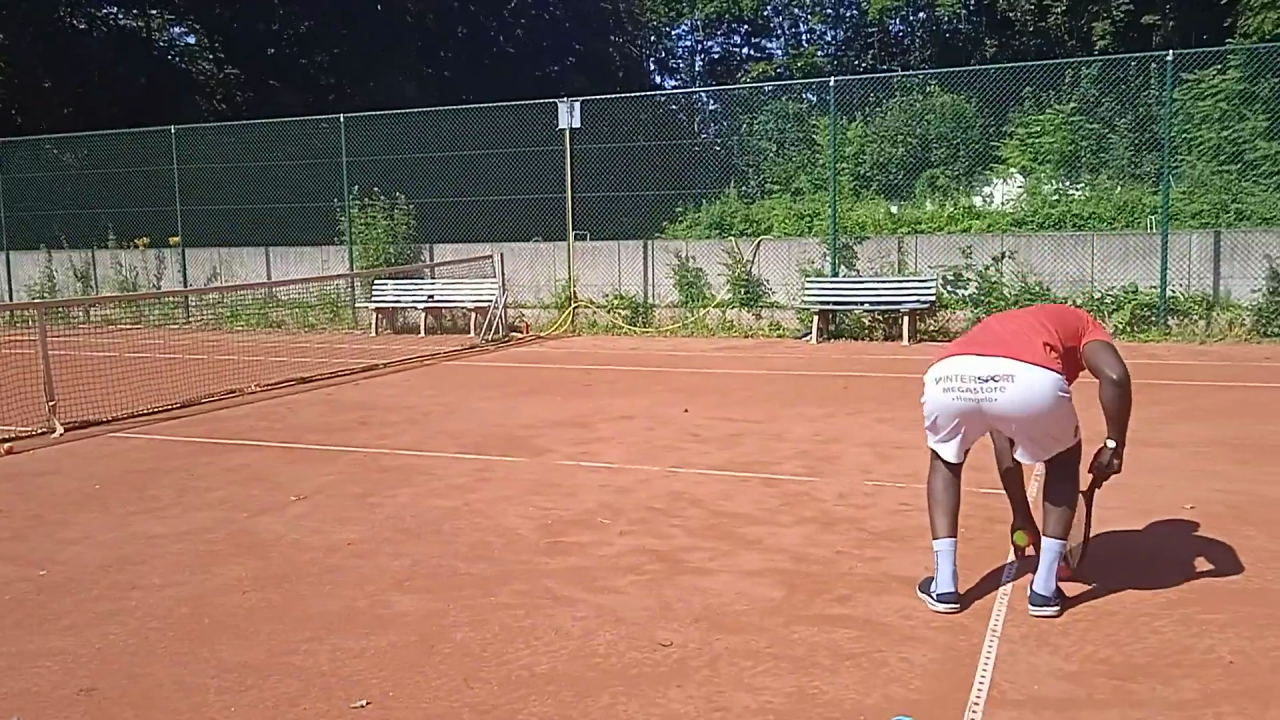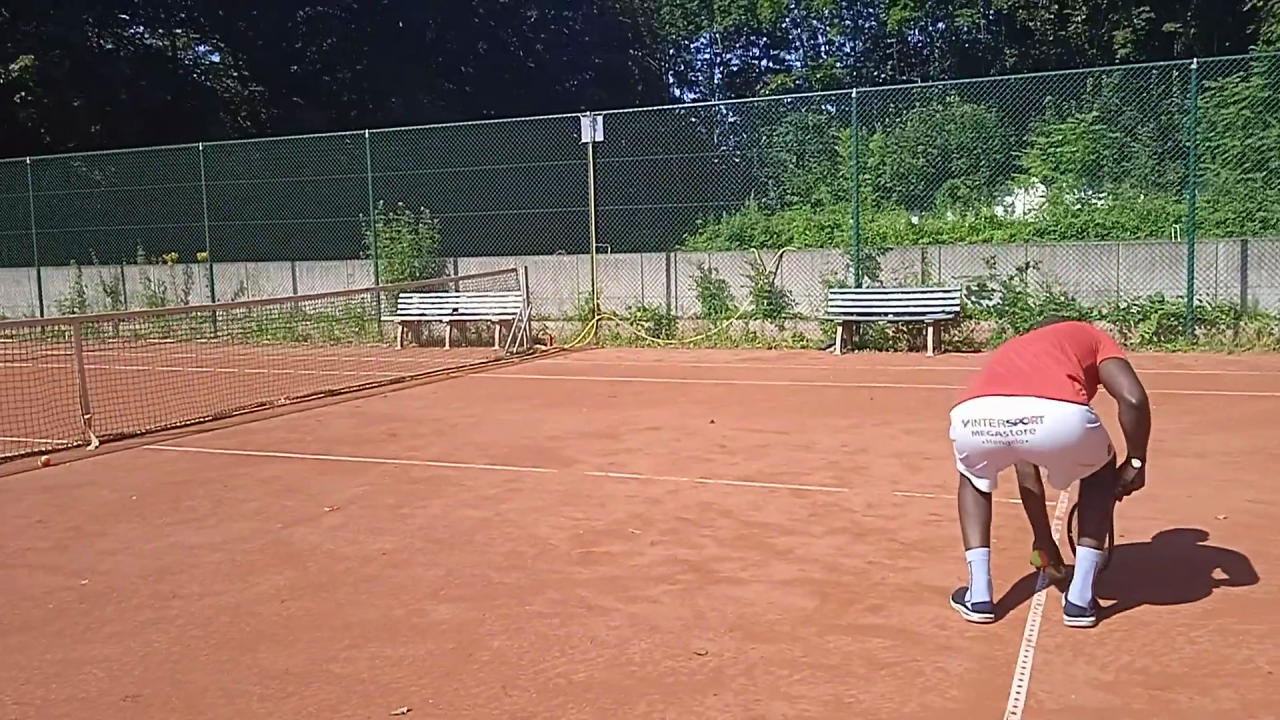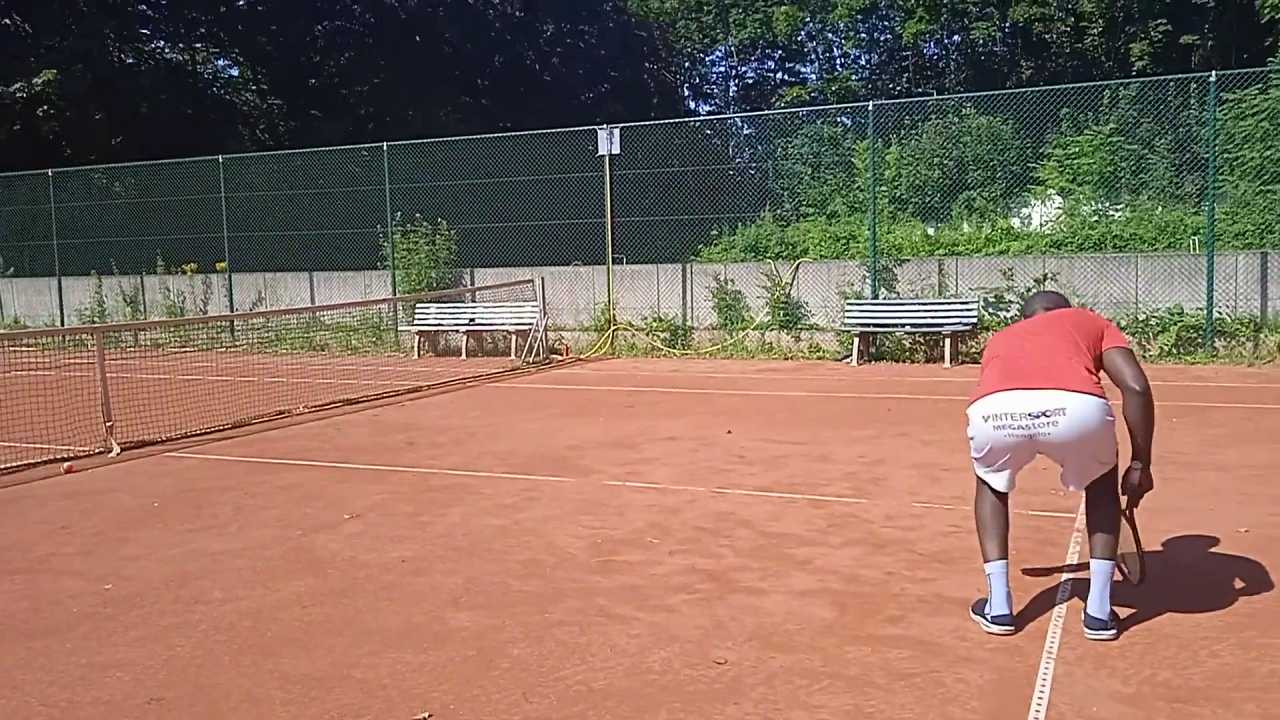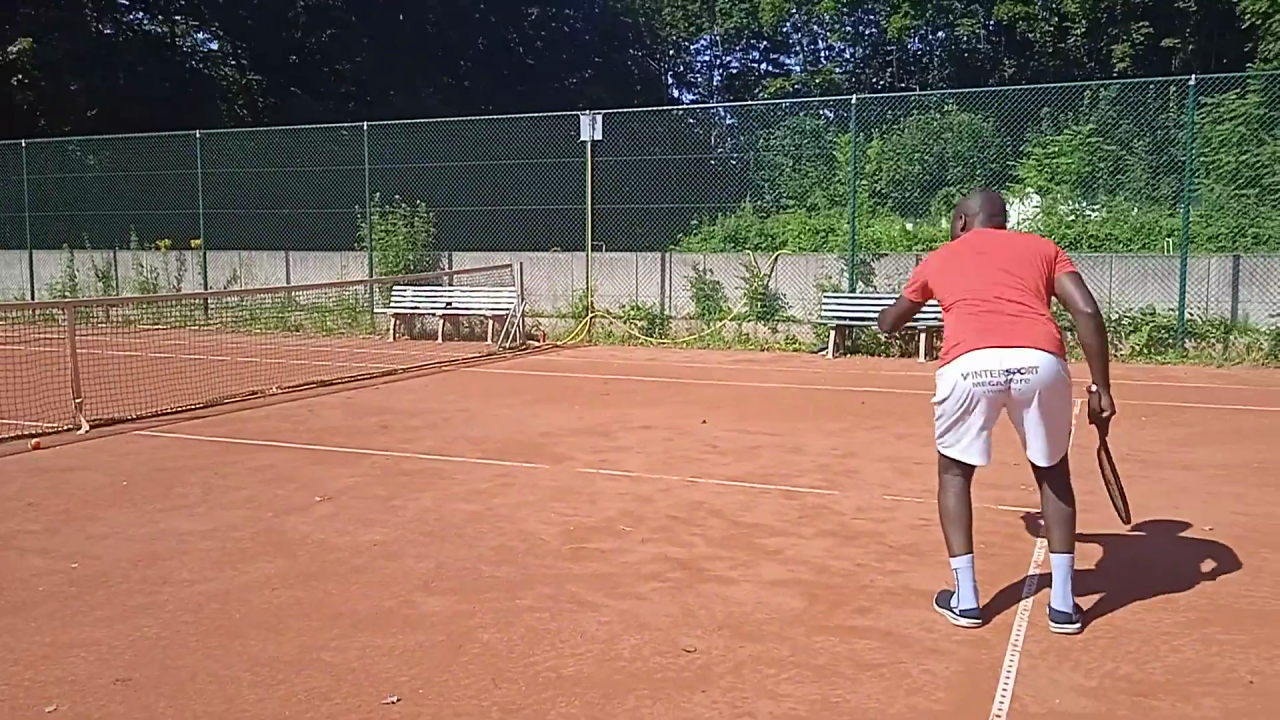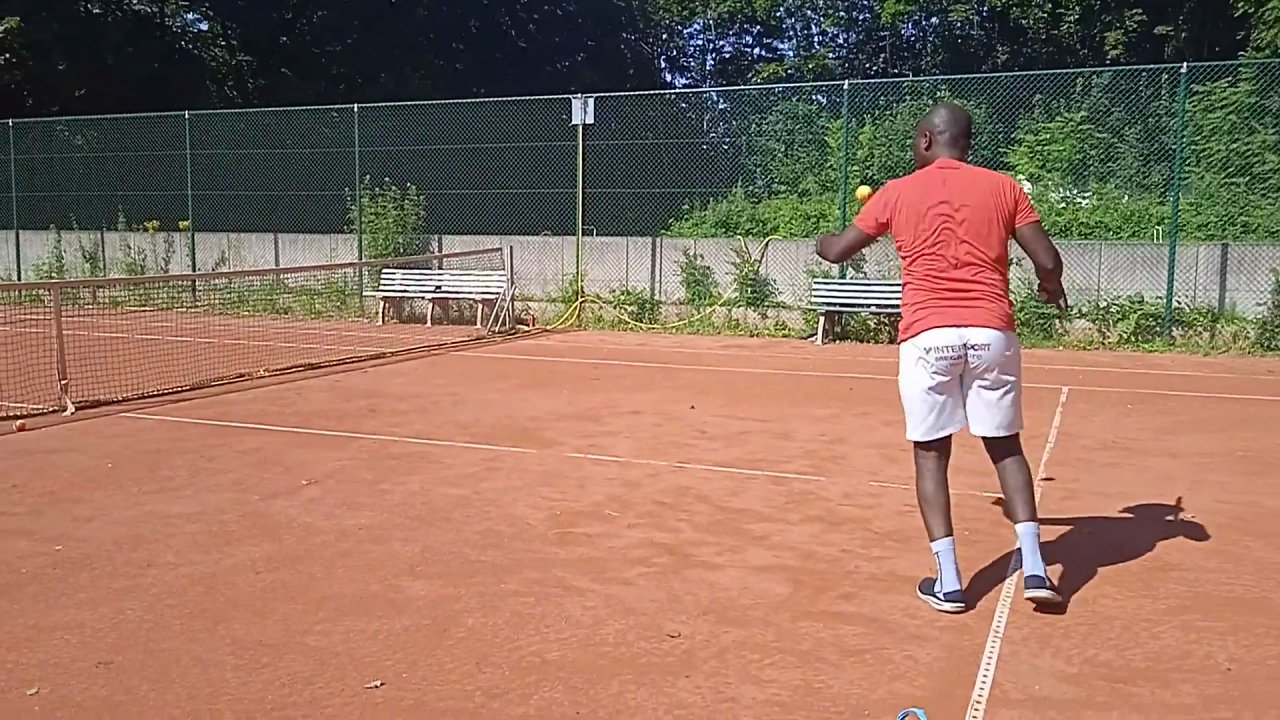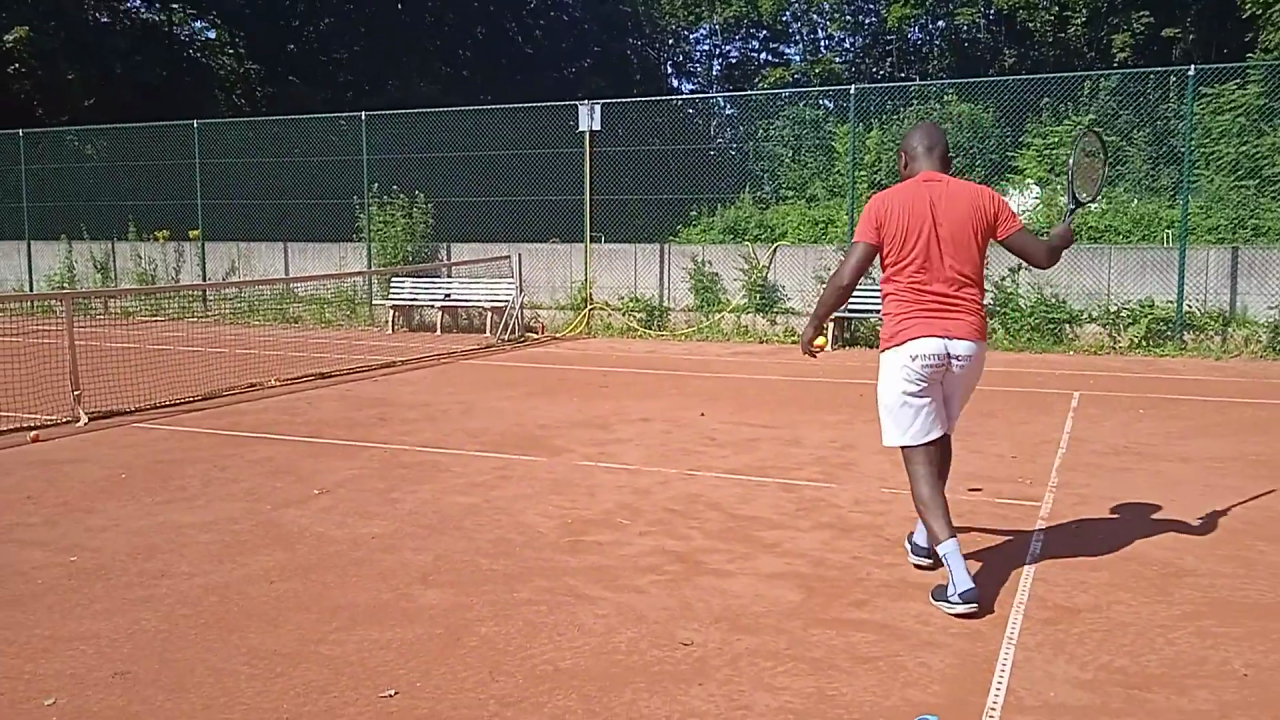
dt=0.3s
person 1, frame 1
right shoulder: (1079, 322)
left elbow: (1004, 447)
right elbow: (1115, 376)
left wrist: (1022, 515)
right wrist: (1114, 445)
left hip: (949, 375)
right hip: (1033, 380)
left knee: (945, 460)
right knee: (1064, 459)
left ankle: (944, 582)
right ankle: (1045, 587)
person 1, frame 2
right shoulder: (1092, 337)
left elbow: (1025, 468)
right elbow: (1133, 398)
left wrist: (1043, 536)
right wrist: (1136, 462)
left hip: (975, 414)
right hip: (1058, 413)
left knee: (975, 479)
right knee: (1100, 472)
left ankle: (978, 592)
right ankle: (1080, 597)
person 1, frame 3
left shoulder: (1001, 338)
right shoulder: (1093, 322)
right elbow: (1136, 387)
right wrist: (1140, 463)
left hip: (1000, 409)
right hip: (1079, 408)
left knee: (991, 486)
right knee: (1101, 485)
left ankle: (998, 606)
right ankle: (1099, 609)
person 1, frame 4
left shoulder: (939, 257)
right shoulder: (1041, 247)
left elbow: (890, 321)
right elbow: (1087, 311)
left wrist: (888, 316)
right wrist: (1101, 387)
left hip: (969, 363)
right hip: (1039, 361)
left knee: (954, 471)
right knee: (1052, 472)
left ankle: (964, 597)
right ankle: (1062, 601)
person 1, frame 5
left shoulder: (897, 191)
right shoulder: (1003, 187)
left elbow: (837, 249)
right elbow: (1048, 263)
left wrist: (823, 243)
right wrist: (1052, 289)
left hip: (927, 336)
right hip: (992, 333)
left knee: (931, 455)
right knee: (1003, 445)
left ankle: (949, 581)
right ankle: (1034, 566)
person 1, frame 6
left shoulder: (884, 203)
right shoulder: (982, 198)
left elbow: (845, 280)
right elbow: (1042, 256)
left wrist: (813, 326)
right wrist: (1063, 235)
left hip: (908, 344)
right hip: (967, 341)
left knee: (920, 456)
right knee: (939, 436)
left ankle: (960, 581)
right ankle: (926, 538)
